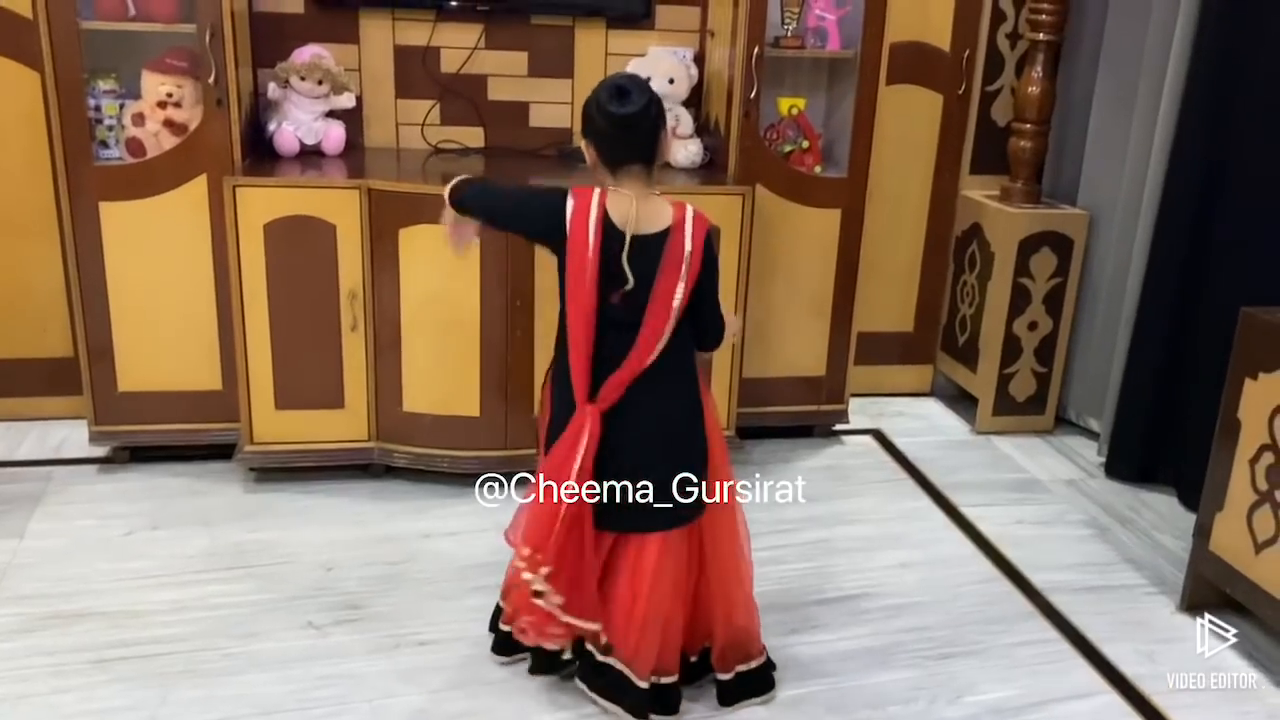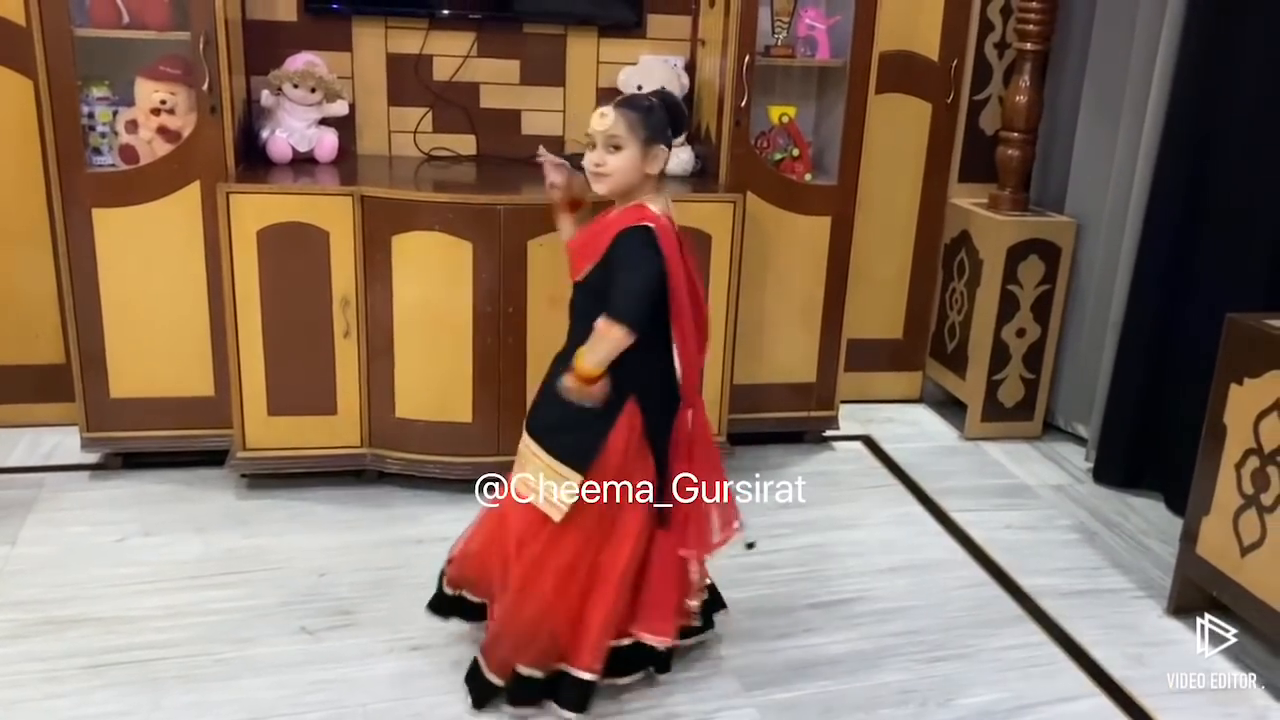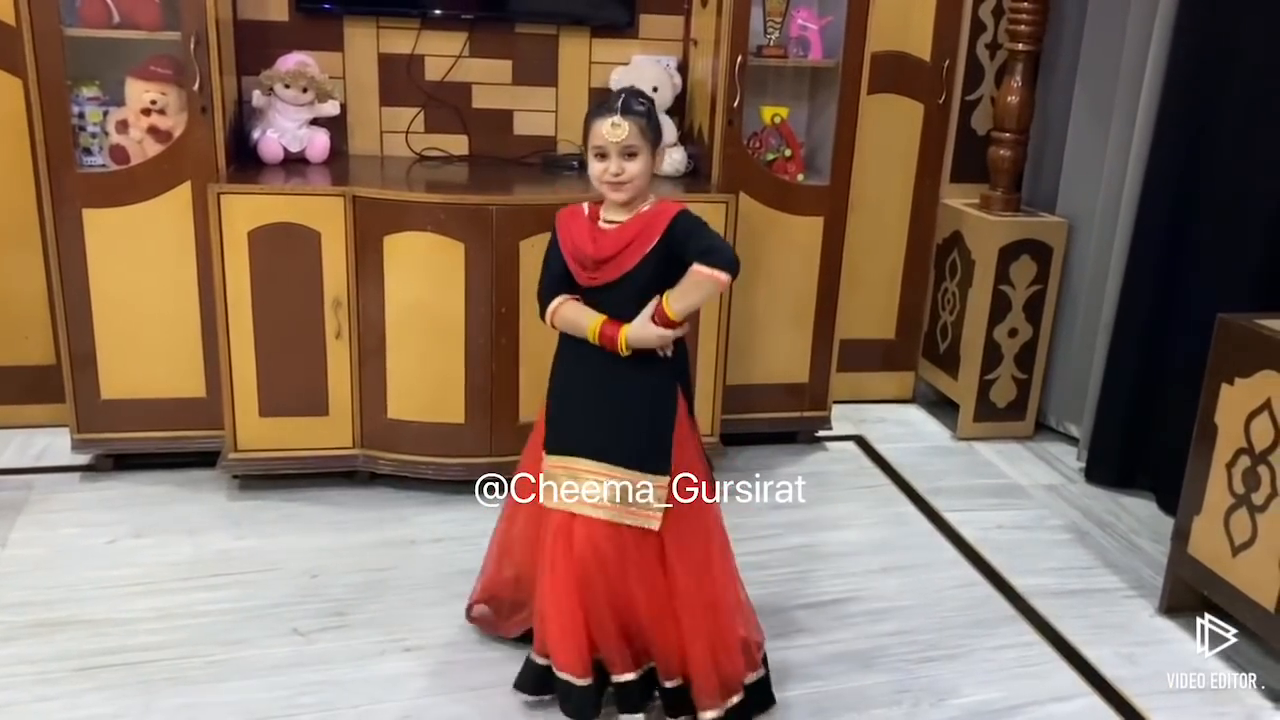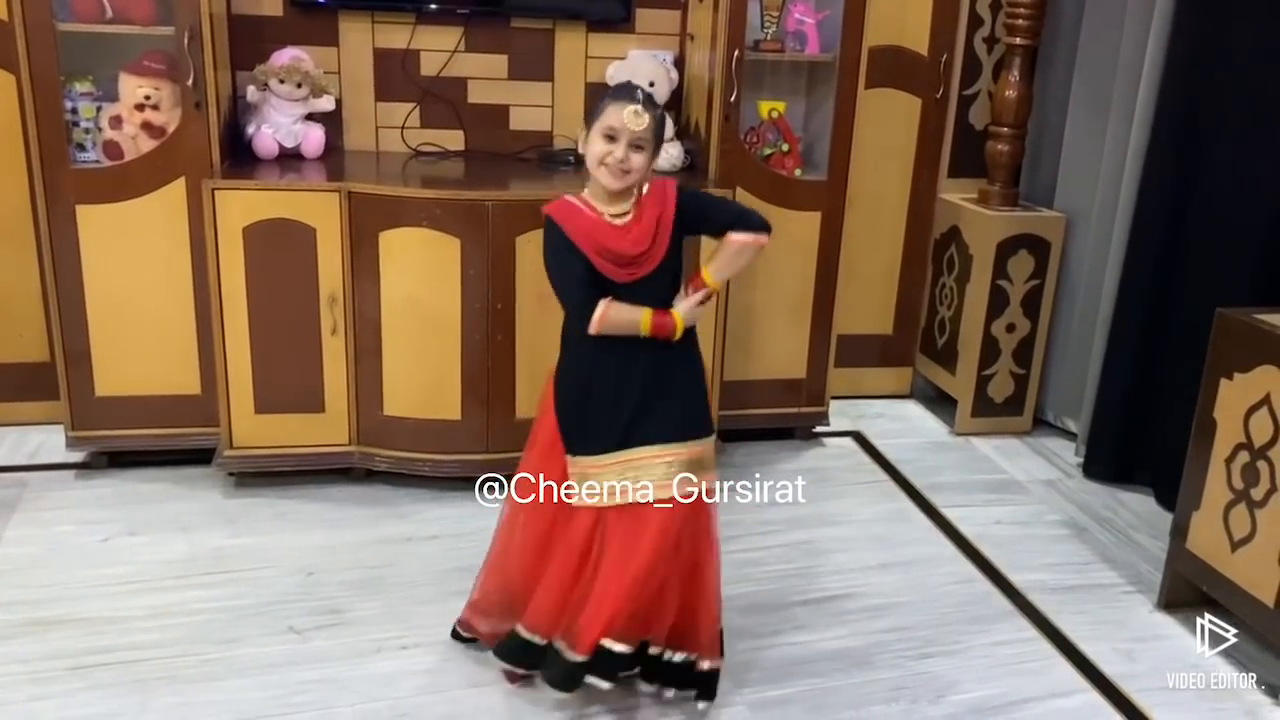
dt=0.7s
person 1, frame 1
left shoulder: (570, 212)
right shoulder: (694, 230)
left elbow: (466, 198)
right elbow: (705, 333)
left wrist: (463, 214)
right wrist: (722, 332)
left hip: (585, 410)
right hip: (668, 417)
left knee: (574, 521)
right knee: (666, 532)
left ankle: (553, 631)
right ankle: (656, 655)
person 1, frame 2
left shoulder: (640, 233)
right shoulder: (633, 218)
left elbow: (623, 318)
right elbow: (588, 256)
left wrist: (585, 374)
right wrist: (566, 201)
left hip: (610, 412)
right hip: (630, 404)
left knee: (573, 543)
right knee: (622, 530)
left ankle: (546, 663)
right ankle: (639, 632)
person 1, frame 3
left shoulder: (671, 225)
right shoulder: (568, 225)
left elbow: (719, 265)
right elbow: (554, 304)
left wrist: (661, 322)
right wrist: (622, 335)
left hip: (648, 410)
right hip: (577, 406)
left knee: (652, 542)
right knee: (568, 533)
left ankle: (683, 668)
right ankle: (580, 655)
person 1, frame 4
left shoulder: (671, 202)
right shoulder: (562, 220)
left elbow: (752, 229)
right elbow: (587, 312)
left wrist: (699, 290)
right wrist: (667, 321)
left hip: (668, 395)
right hip: (591, 396)
left knee: (663, 525)
right knee: (566, 522)
left ankle: (646, 638)
right ankle: (548, 634)
